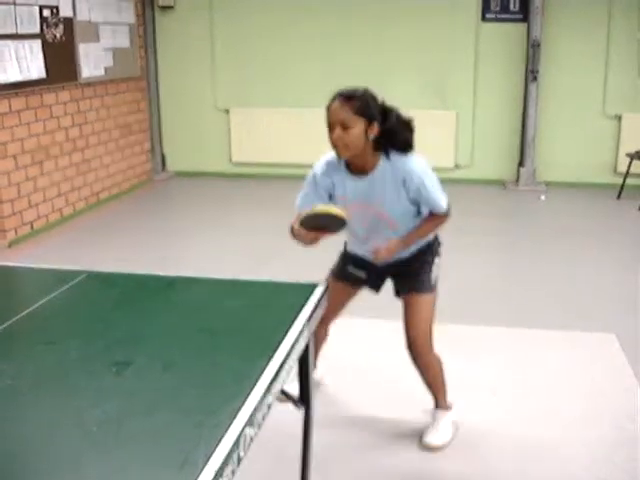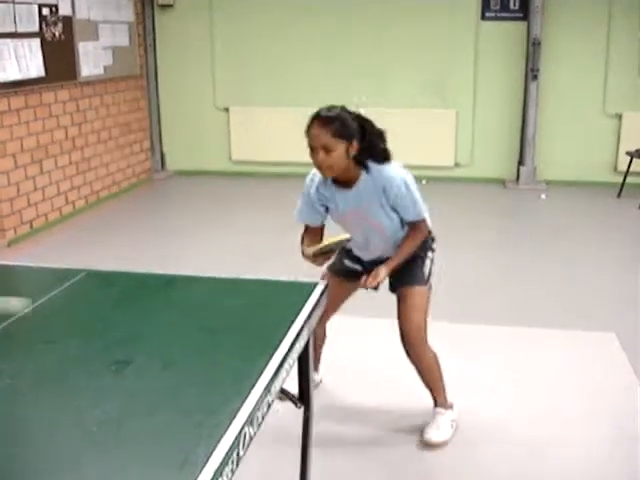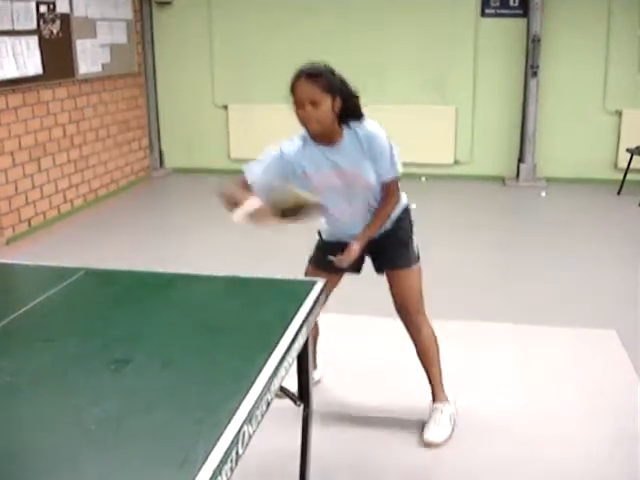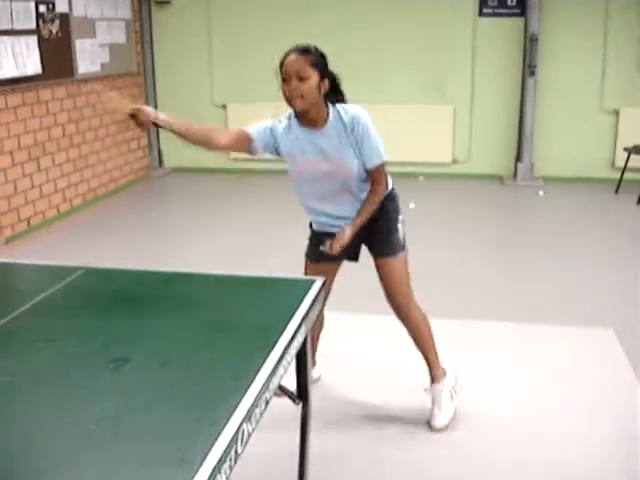
dt=0.2s
person 1, frame 1
left shoulder: (409, 168)
right shoulder: (325, 172)
left elbow: (440, 214)
right elbow: (300, 224)
left wrist: (401, 243)
right wrist: (303, 233)
left hip: (414, 254)
right hip: (360, 252)
left knee: (419, 346)
right knee: (316, 317)
left ankle: (443, 410)
person 1, frame 2
left shoulder: (391, 178)
right shoulder: (316, 184)
left elbow: (419, 227)
right elbow: (312, 234)
left wrist: (388, 267)
right wrist: (311, 251)
left hip: (408, 253)
right hip: (357, 251)
left knee: (413, 340)
left ankle: (444, 408)
right ankle: (309, 374)
person 1, frame 3
left shoulder: (369, 136)
right shoulder: (290, 154)
left elbow: (391, 195)
right elbow: (239, 193)
left wrist: (360, 243)
right wrist: (241, 199)
left hip: (389, 227)
right hip: (336, 235)
left knee: (412, 315)
left ankle: (441, 402)
right ankle: (307, 372)
person 1, frame 4
left shoulder: (353, 119)
right shoulder: (280, 131)
left elbow: (379, 181)
right elbow: (222, 140)
left wrist: (352, 229)
right wrist: (161, 120)
left hip: (375, 213)
right hip: (325, 223)
left knee: (402, 304)
left ankle: (440, 380)
right ankle: (307, 368)
